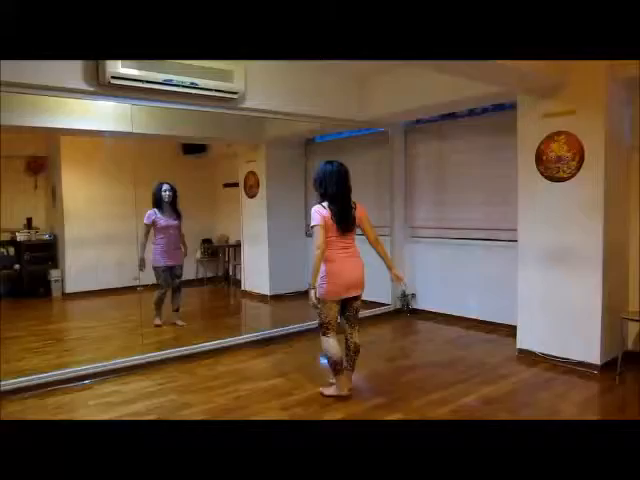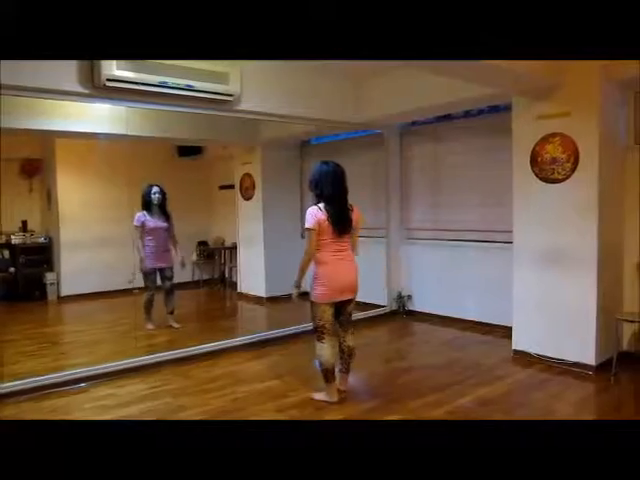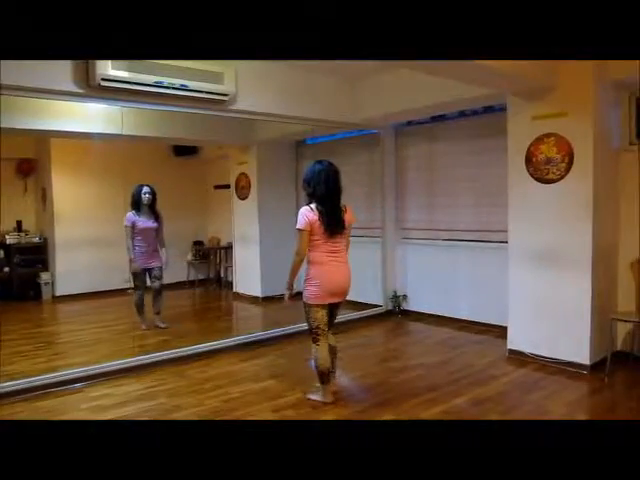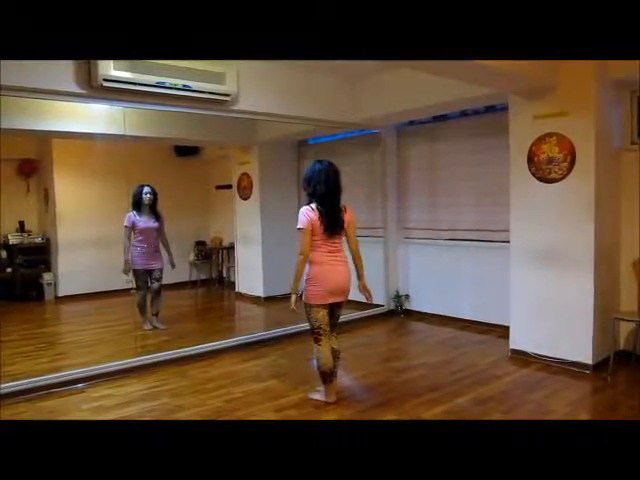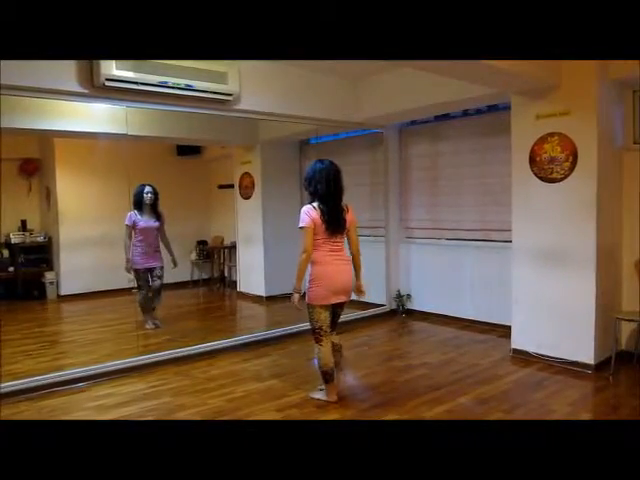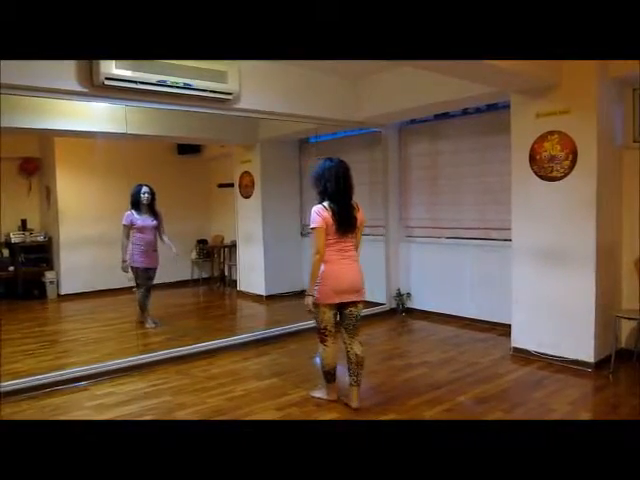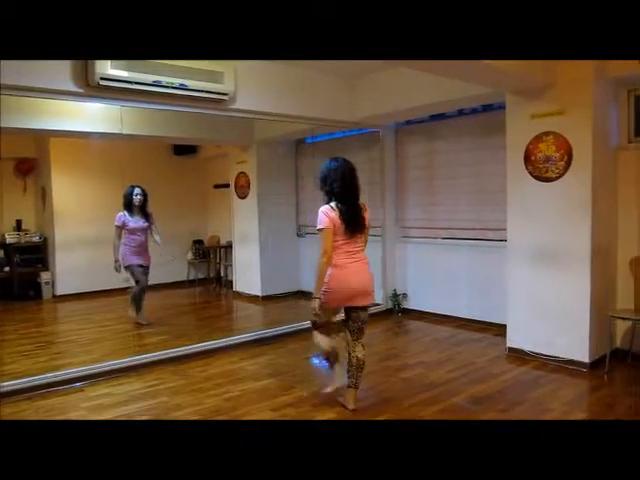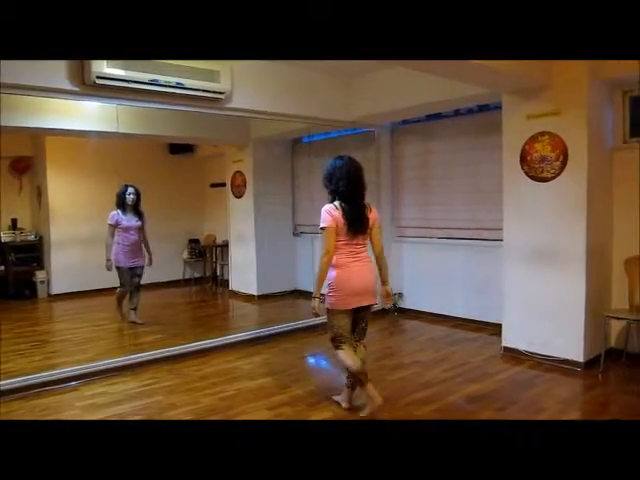
dt=0.3s
person 1, frame 1
left shoulder: (320, 210)
right shoulder: (357, 209)
left elbow: (320, 249)
right elbow: (375, 241)
left wrist: (313, 284)
right wrist: (391, 267)
left hip: (333, 276)
right hip: (355, 273)
left knee: (327, 332)
right knee: (352, 328)
left ankle: (341, 385)
right ankle: (345, 379)
person 1, frame 2
left shoulder: (315, 212)
right shoulder: (352, 211)
left elbow: (310, 252)
right elbow: (354, 247)
left wrist: (297, 283)
left hip: (327, 279)
right hip: (349, 276)
left knee: (323, 336)
right knee: (345, 331)
left ankle: (331, 391)
right ankle: (342, 383)
person 1, frame 3
left shoulder: (307, 213)
right shoulder: (345, 212)
left elbow: (300, 254)
right elbow: (344, 247)
left wrist: (289, 284)
left hip: (319, 279)
right hip: (342, 276)
left knee: (318, 338)
right knee: (327, 332)
left ankle: (326, 392)
right ankle: (330, 383)
person 1, frame 4
left shoulder: (307, 212)
right shoulder: (345, 212)
left elbow: (303, 254)
right elbow: (355, 249)
left wrist: (294, 289)
right wrist: (362, 280)
left hip: (319, 280)
right hip: (342, 277)
left knee: (321, 338)
right knee: (330, 334)
left ankle: (329, 392)
right ankle: (331, 385)
person 1, frame 5
left shoulder: (309, 211)
right shoulder: (346, 211)
left elbow: (306, 252)
right elbow: (355, 250)
left wrist: (297, 288)
right wrist: (357, 279)
left hip: (322, 279)
right hip: (344, 277)
left knee: (321, 338)
right knee: (330, 331)
left ankle: (330, 391)
right ankle: (335, 382)
person 1, frame 6
left shoulder: (320, 211)
right shoulder: (356, 210)
left elbow: (318, 253)
left wrist: (310, 290)
left hip: (329, 280)
right hip: (354, 277)
left knee: (327, 338)
right knee: (352, 337)
left ankle: (330, 390)
right ankle: (354, 395)
person 1, frame 7
left shoulder: (327, 212)
right shoulder: (363, 211)
left elbow: (326, 255)
left wrist: (316, 294)
left hip: (339, 280)
right hip: (363, 279)
left knee: (319, 325)
right knee: (356, 339)
left ankle: (336, 373)
right ankle: (350, 396)
person 1, frame 8
left shoulder: (330, 211)
right shoulder: (369, 211)
left elbow: (328, 254)
right elbow: (379, 251)
left wrist: (316, 293)
right wrist: (386, 283)
left hip: (342, 281)
right hip: (366, 279)
left knee: (340, 343)
right knee: (357, 340)
left ankle: (370, 393)
right ankle: (347, 395)
person 2, frame 1
left shoulder: (176, 213)
right shoulder: (152, 214)
right elbow: (145, 236)
left wrist: (185, 248)
right wrist: (141, 256)
left hip: (176, 255)
right hip: (160, 256)
left knee: (177, 286)
right knee: (163, 288)
left ankle: (176, 317)
right ankle: (158, 315)
person 2, frame 2
left shoulder: (166, 215)
right shoulder: (141, 216)
left elbow: (172, 237)
right elbow: (139, 239)
left wrist: (179, 255)
right wrist: (142, 259)
left hip: (165, 257)
right hip: (150, 258)
left knee: (169, 288)
right knee: (150, 290)
left ankle: (171, 319)
right ankle: (148, 320)
person 2, frame 3
left shoulder: (157, 216)
right shoulder: (131, 216)
left elbow: (160, 238)
right elbow: (129, 240)
left wrist: (164, 256)
right wrist: (132, 260)
left hip: (154, 257)
right hip: (138, 258)
left knee: (157, 287)
right knee: (140, 290)
left ankle: (157, 318)
right ankle: (143, 320)
person 2, frame 4
left shoulder: (158, 216)
right shoulder: (131, 216)
left elbow: (162, 237)
right elbow: (127, 240)
left wrist: (170, 256)
right wrist: (126, 260)
left hip: (155, 257)
right hip: (139, 258)
left knee: (156, 288)
right knee: (142, 290)
left ankle: (155, 319)
right ankle: (145, 320)
person 2, frame 5
left shoulder: (158, 215)
right shoulder: (132, 216)
left elbow: (163, 236)
right elbow: (128, 239)
left wrist: (172, 254)
right wrist: (128, 259)
left hip: (155, 256)
right hip: (139, 257)
left knee: (158, 287)
right knee: (143, 289)
left ankle: (151, 314)
right ankle: (146, 319)
person 2, frame 6
left shoulder: (156, 214)
right shoulder: (130, 215)
left elbow: (162, 235)
right elbow: (125, 238)
left wrist: (173, 248)
right wrist: (124, 259)
left hip: (152, 255)
right hip: (137, 256)
left knee: (148, 287)
right knee: (141, 287)
left ankle: (142, 315)
right ankle: (146, 317)
person 2, frame 7
left shoulder: (148, 216)
right shoulder: (122, 217)
left elbow: (155, 234)
right elbow: (117, 239)
right wrist: (116, 259)
left hip: (144, 255)
right hip: (129, 255)
left knee: (143, 285)
right knee: (142, 282)
left ankle: (139, 315)
right ankle: (133, 308)
person 2, frame 8
left shoulder: (140, 215)
right shoulder: (115, 215)
left elbow: (143, 237)
right elbow: (110, 238)
left wrist: (149, 254)
right wrist: (108, 258)
left hip: (138, 255)
right hip: (122, 255)
left knee: (136, 285)
right knee: (125, 286)
left ankle: (133, 314)
right ankle: (119, 307)
